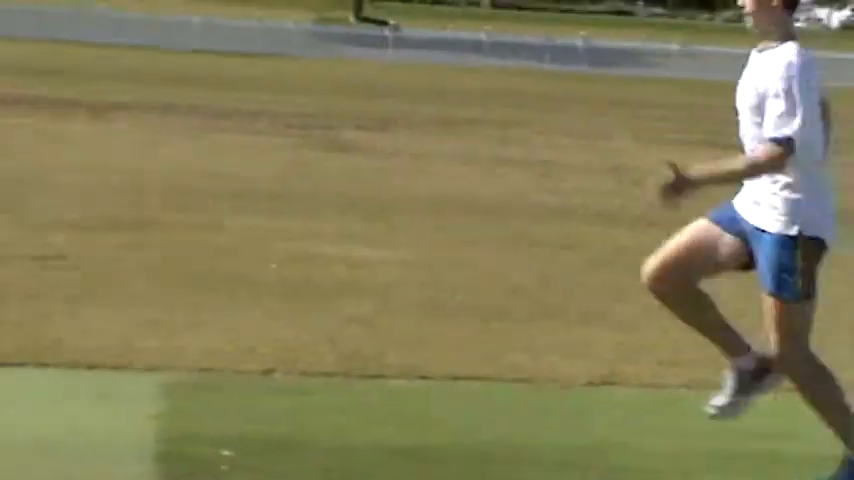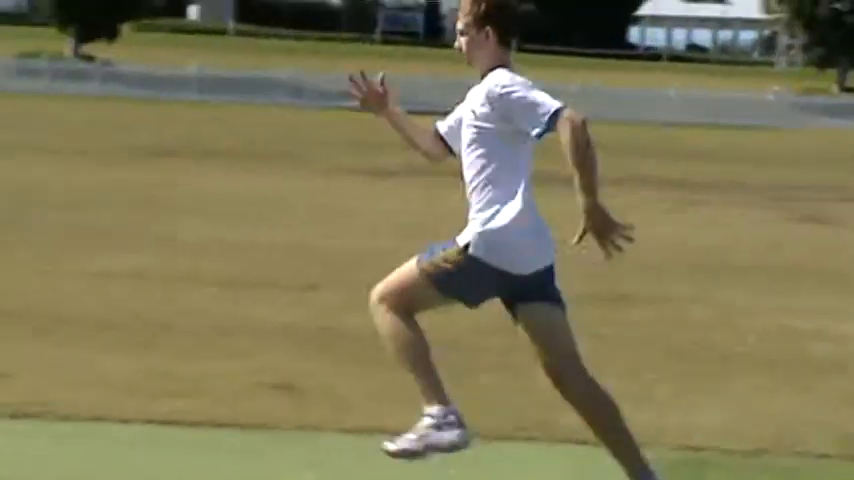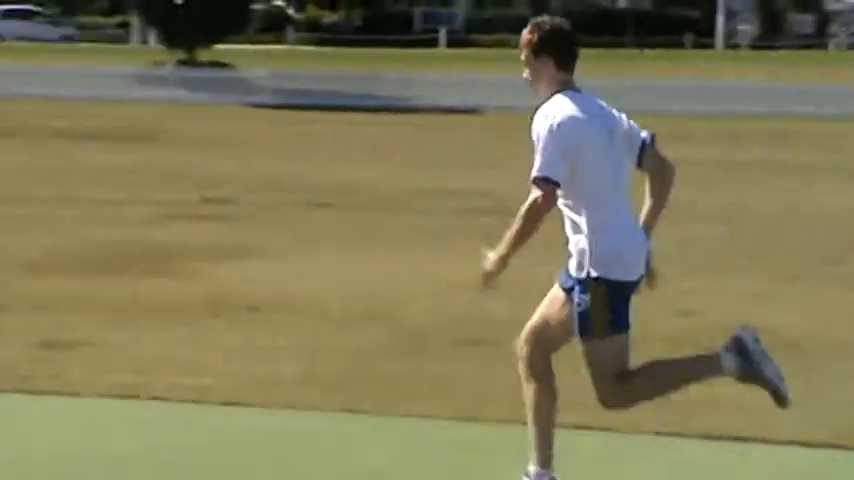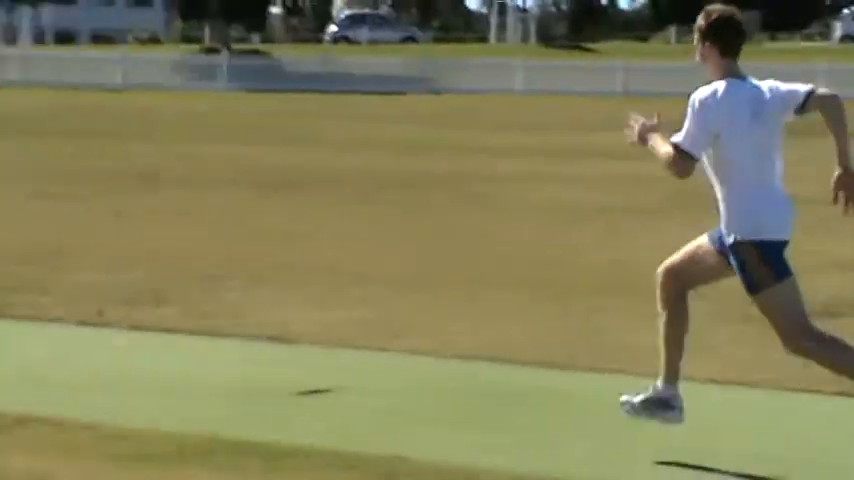
dt=0.5s
person 1, frame 1
left shoulder: (788, 65)
right shoulder: (766, 57)
left elbow: (780, 154)
left wrist: (698, 178)
left hip: (789, 221)
right hip: (752, 208)
left knee: (792, 357)
right knee: (658, 276)
right ankle: (747, 364)
person 1, frame 2
left shoulder: (499, 88)
right shoulder: (483, 93)
left elbow: (574, 124)
right elbow: (437, 148)
left wrist: (592, 206)
right wrist: (385, 108)
left hip: (492, 244)
right hip: (528, 253)
left knee: (385, 302)
right knee: (567, 377)
left ankle: (441, 415)
person 1, frame 3
left shoulder: (550, 117)
right shoulder: (604, 114)
left elbow: (541, 199)
right elbow: (662, 168)
left wrist: (500, 257)
right wrist: (641, 241)
left hip: (599, 264)
right hip: (622, 259)
left knee: (615, 394)
right knee: (531, 347)
left ankle: (730, 357)
person 1, frame 4
left shoulder: (709, 98)
right shoulder: (765, 90)
left elbow: (678, 163)
left wrist: (648, 136)
left hip: (748, 230)
right hip: (768, 218)
left knee: (797, 337)
right knee: (669, 278)
right ankle: (665, 394)
